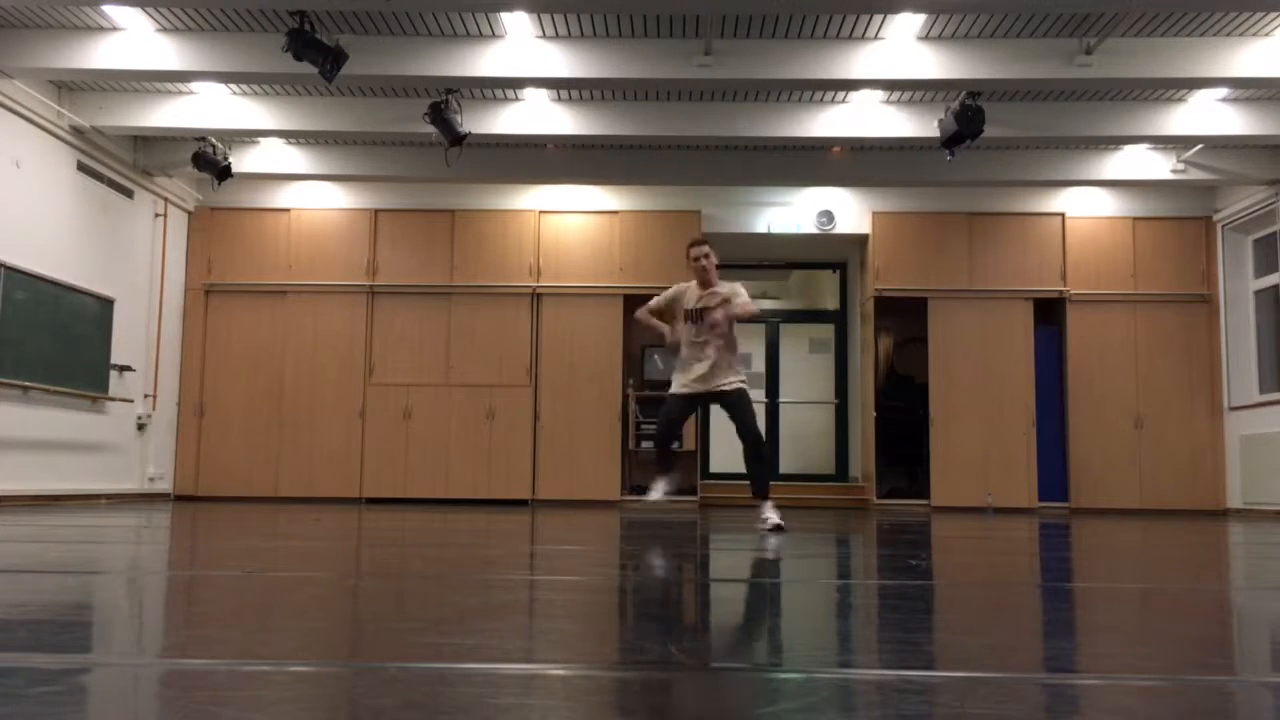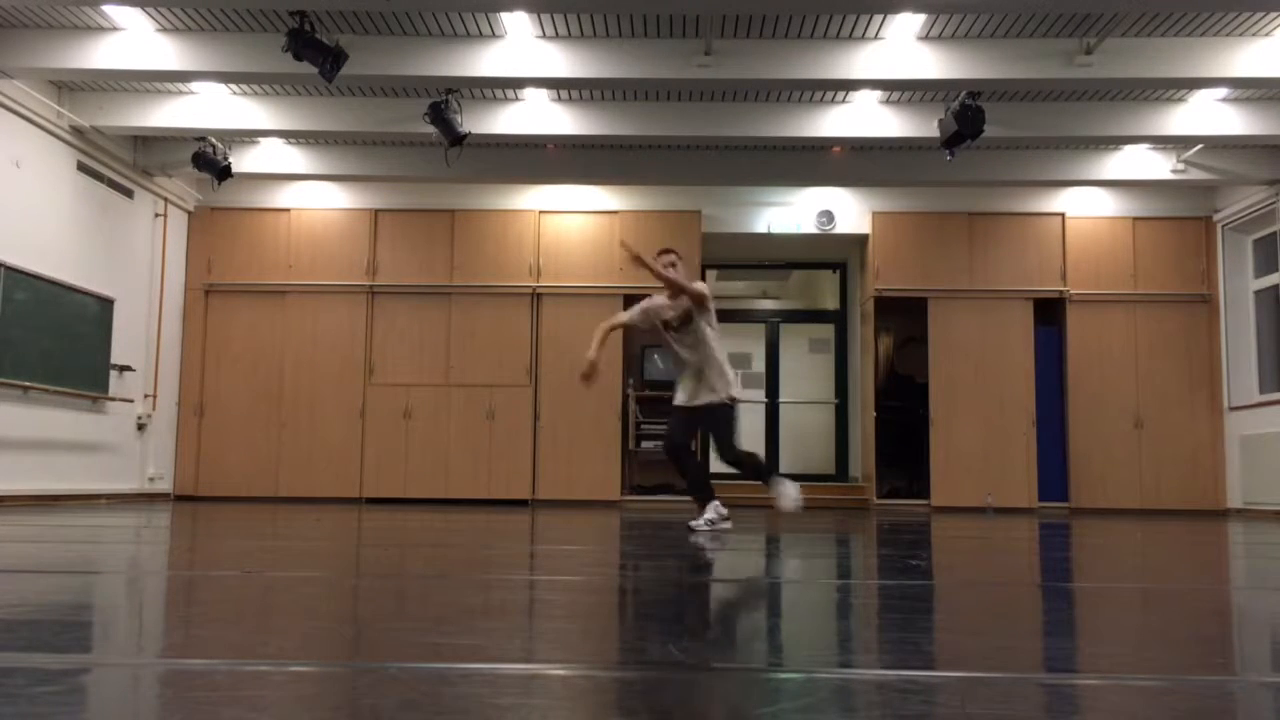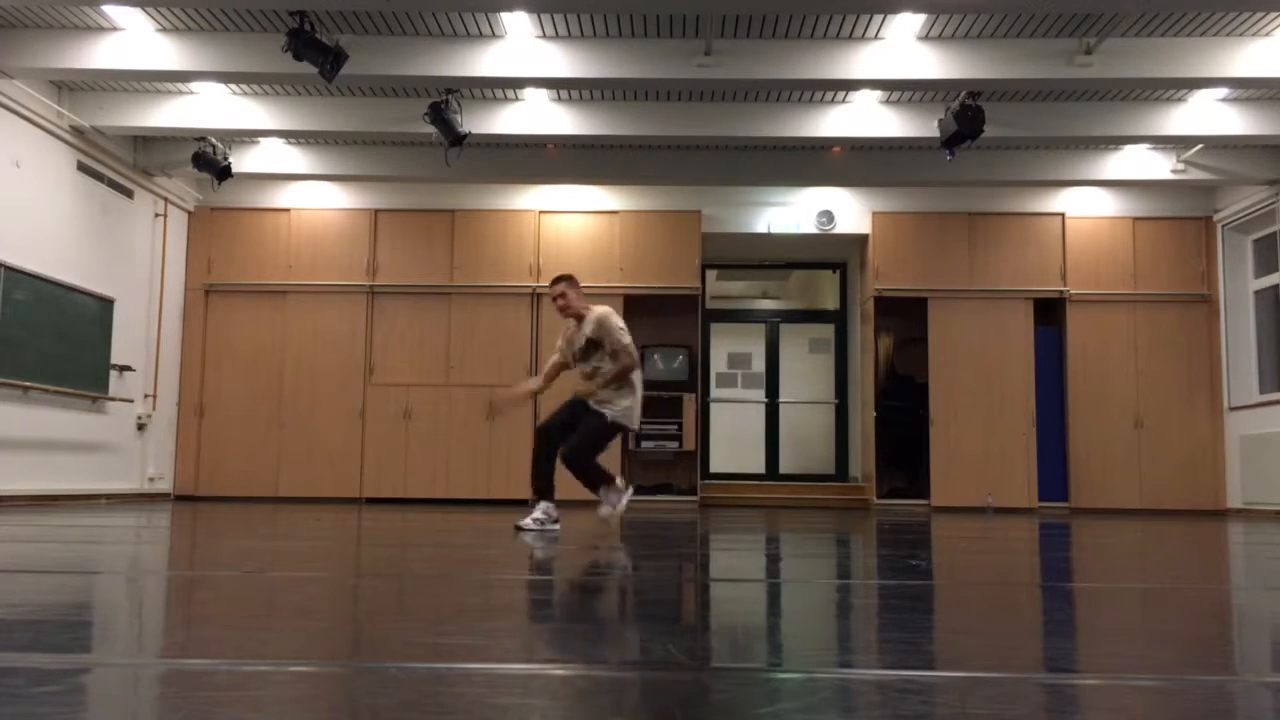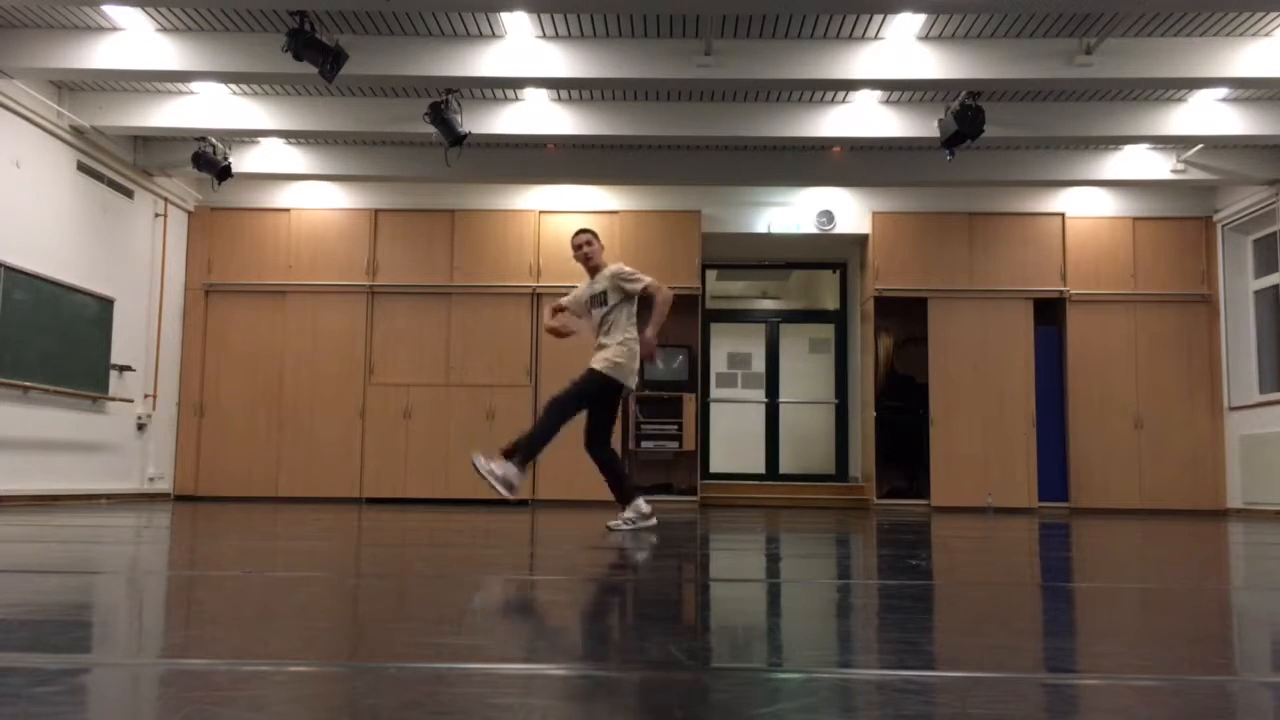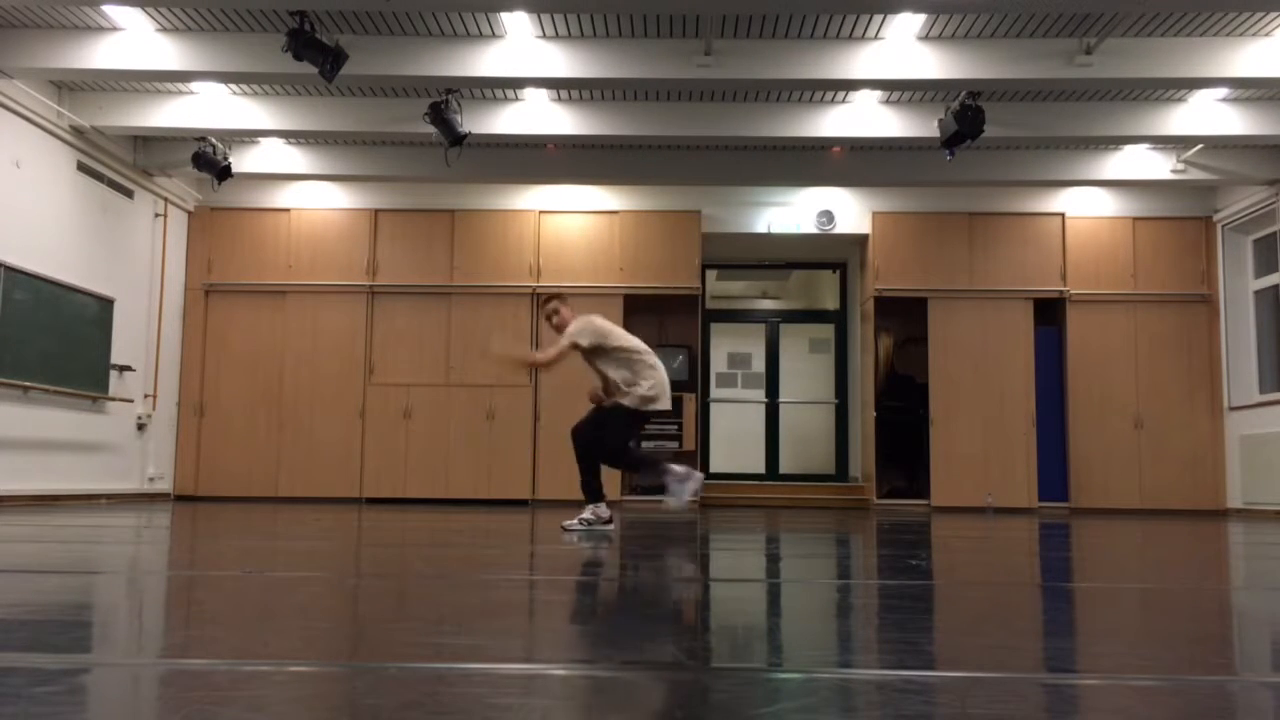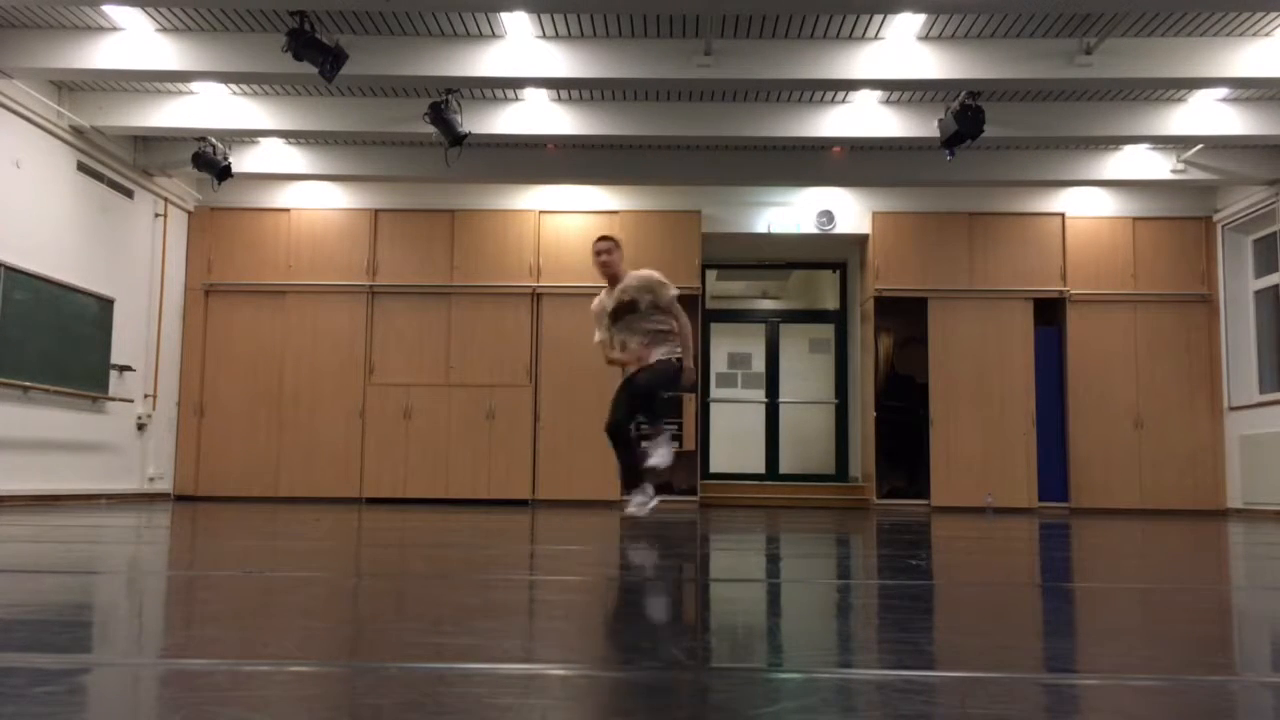
dt=0.4s
person 1, frame 1
left shoulder: (733, 290)
right shoulder: (679, 293)
left elbow: (749, 312)
right elbow: (643, 313)
left wrist: (724, 314)
right wrist: (665, 329)
left hip: (726, 378)
right hip: (688, 378)
left knee: (752, 436)
right knee: (664, 434)
left ankle: (767, 506)
right ankle: (663, 476)
person 1, frame 2
left shoulder: (698, 293)
right shoulder: (652, 306)
left elbow: (688, 292)
right elbow: (607, 326)
left wrist: (645, 262)
right wrist: (593, 354)
left hip: (719, 388)
right hip: (688, 392)
left knee: (728, 453)
right knee: (675, 448)
left ankle: (777, 484)
right ankle: (710, 507)
person 1, frame 3
left shoulder: (604, 317)
right shoulder: (569, 336)
left elbow: (631, 361)
right elbow: (542, 380)
left wrist: (599, 385)
right wrist: (508, 397)
left hip: (618, 403)
right hip: (591, 398)
left knee: (573, 455)
right knee: (545, 434)
left ankle: (613, 488)
right ankle: (545, 509)
person 1, frame 4
left shoulder: (617, 273)
right shoulder: (583, 290)
left elbow: (663, 293)
right elbow: (554, 310)
left wrist: (651, 331)
right wrist: (552, 321)
left hip: (617, 363)
right hip: (607, 368)
left knee: (557, 409)
right knee: (597, 443)
left ankle: (509, 468)
right ankle: (637, 508)
person 1, frame 5
left shoulder: (583, 325)
right shoulder: (588, 332)
left elbow: (547, 360)
right elbow: (609, 377)
left wrist: (521, 358)
right wrist: (599, 392)
left hip: (647, 388)
right hip: (633, 390)
left knee: (598, 444)
right knee: (584, 435)
right ankle: (597, 508)
person 1, frame 6
left shoulder: (646, 279)
right shoulder: (599, 306)
left elbow: (680, 317)
right elbow: (607, 354)
left wrist: (688, 361)
right wrist: (629, 358)
left hip: (667, 356)
right hip: (637, 365)
left knee: (642, 386)
right knee: (615, 426)
left ankle: (660, 439)
right ankle: (640, 491)
